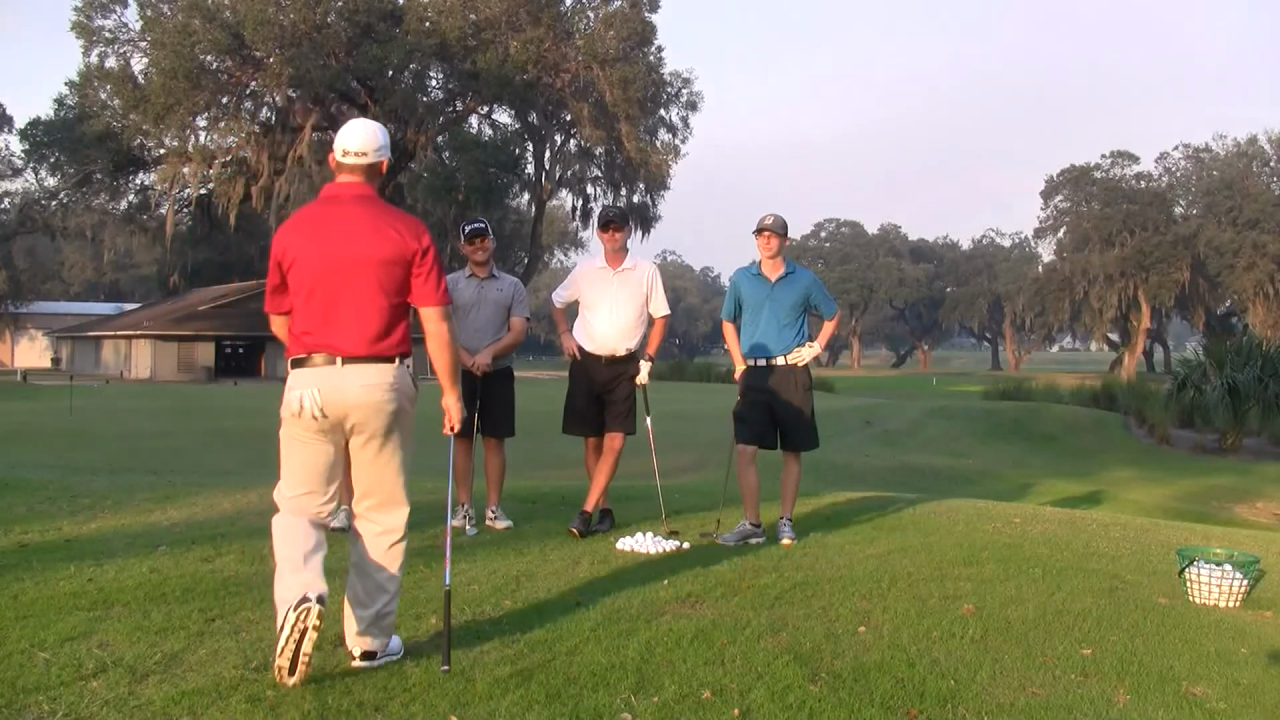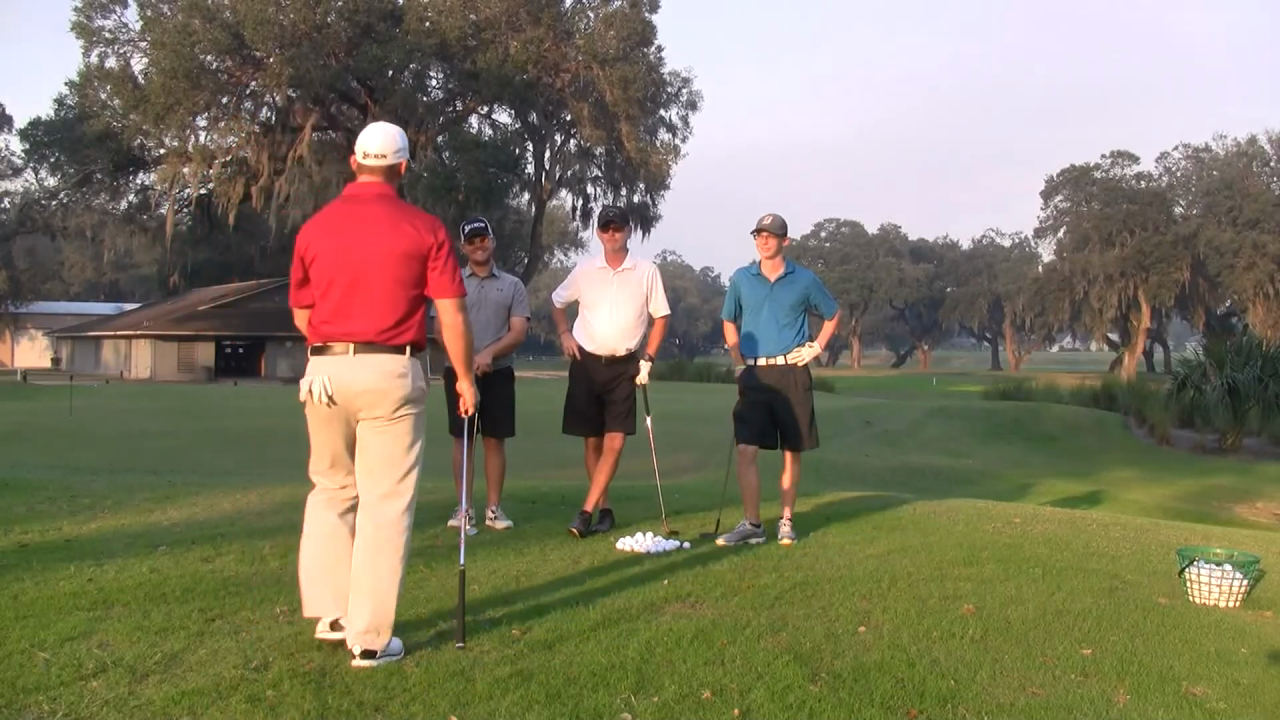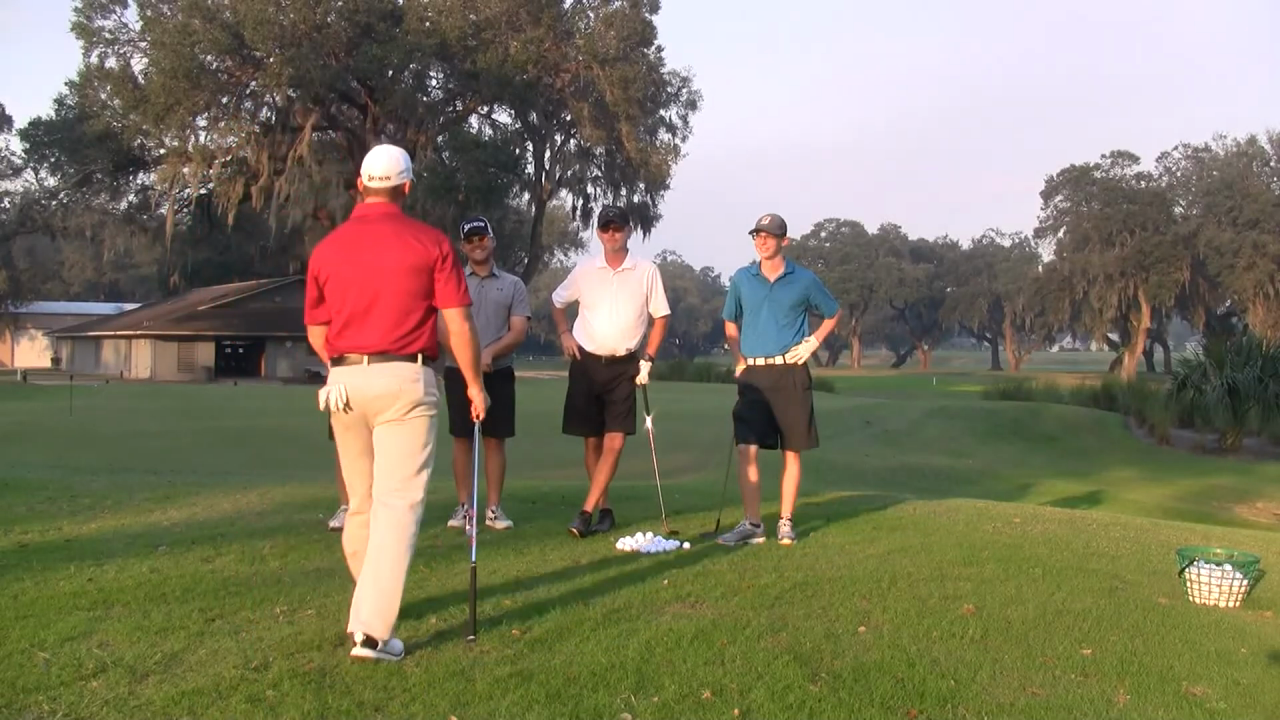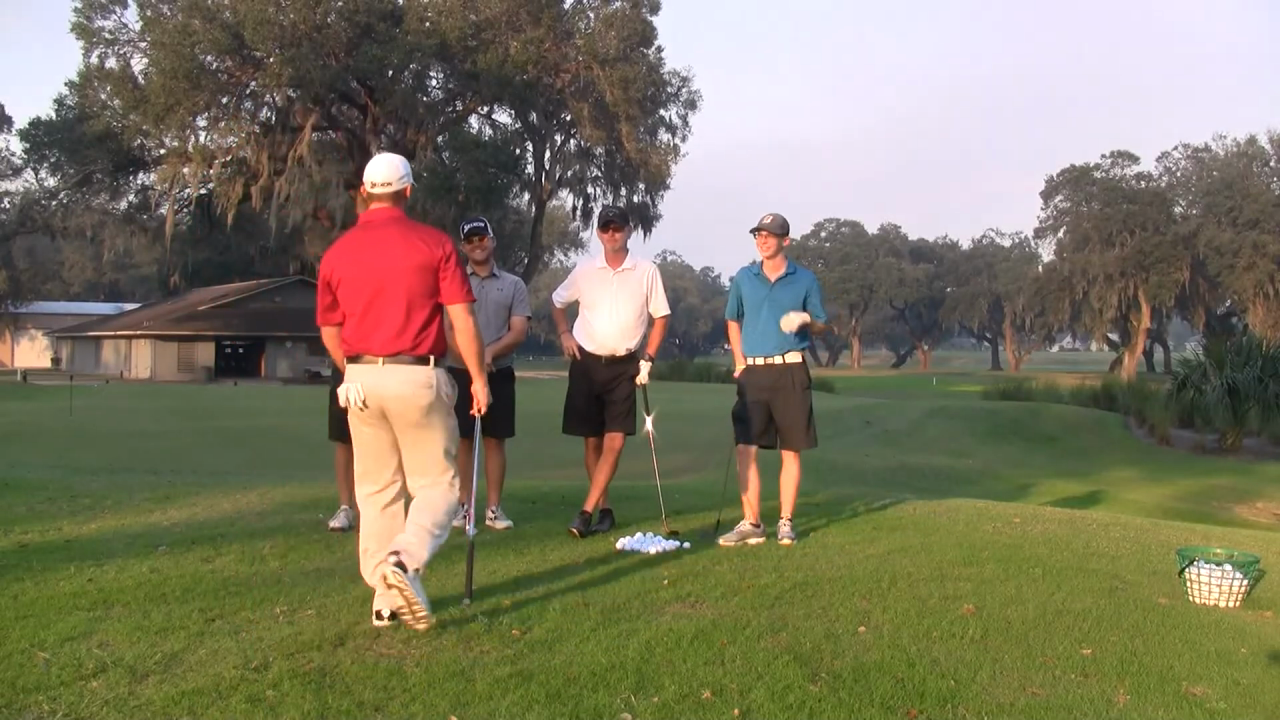
dt=0.2s
person 1, frame 1
left shoulder: (291, 229)
right shoulder: (409, 231)
left elbow: (279, 322)
right elbow: (436, 322)
right wrist: (451, 391)
left hip: (310, 384)
right hip: (380, 383)
left knee: (299, 512)
right knee: (380, 516)
left ankle: (301, 597)
right ankle: (371, 637)
person 1, frame 2
left shoulder: (314, 227)
right shoulder: (425, 228)
left elbow: (302, 314)
right elbow: (452, 313)
right wrist: (465, 377)
left hip: (327, 372)
right hip: (391, 375)
left knee: (330, 497)
right knee: (386, 505)
left ankle: (330, 613)
right ankle: (370, 637)
person 1, frame 3
left shoulder: (326, 249)
right shoulder: (431, 242)
left elbow: (317, 333)
right elbow: (458, 322)
right wrist: (475, 383)
left hip: (347, 382)
right hip: (406, 380)
left knee: (363, 499)
right knee: (399, 503)
left ankle: (374, 611)
right ankle: (370, 626)
person 1, frame 4
left shoulder: (336, 253)
right shoulder: (435, 243)
left elbow: (330, 334)
right elbow: (462, 318)
right wrist: (479, 378)
left hip: (363, 380)
right hip: (419, 378)
left knee: (376, 490)
right knee: (435, 487)
left ankle: (384, 597)
right ankle: (402, 565)
person 2, frame 1
left shoulder: (805, 279)
right shoulder: (741, 279)
left elbow: (832, 315)
right elbow: (728, 322)
left wrist: (817, 347)
right wrist: (739, 363)
left hip: (792, 373)
right hip: (754, 374)
left knee: (793, 453)
right knee: (745, 451)
left ankle: (786, 522)
right ankle: (752, 523)
person 2, frame 2
left shoulder: (804, 280)
right shoulder: (741, 279)
left elbow: (833, 315)
right elbow: (729, 322)
left wrist: (817, 347)
right wrist: (739, 362)
left hip: (791, 373)
right hip: (754, 374)
left knee: (792, 452)
right knee: (746, 451)
left ankle: (786, 522)
right ankle: (752, 524)
person 2, frame 3
left shoulder: (805, 280)
right shoulder: (741, 278)
left elbow: (832, 315)
right elbow: (731, 322)
left wrist: (815, 340)
right wrist: (740, 362)
left hip: (790, 372)
right hip: (754, 373)
left knee: (791, 452)
right knee: (746, 450)
left ankle: (786, 522)
right ankle: (752, 524)
person 2, frame 4
left shoulder: (804, 279)
right shoulder: (743, 278)
left elbow: (821, 327)
right elbow: (733, 321)
left wrist: (803, 319)
right wrist: (739, 362)
left hip: (790, 372)
right hip: (753, 372)
left knee: (790, 452)
right knee: (745, 450)
left ankle: (786, 522)
right ankle: (752, 523)
person 3, frame 1
left shoulder: (646, 272)
right shoulder: (584, 270)
left elbow: (660, 317)
right elbow: (557, 302)
left wrist: (647, 359)
right wrist: (564, 333)
left hip: (623, 365)
right hip: (586, 363)
left knee: (615, 441)
right knee: (592, 440)
left ankle: (586, 511)
right ankle: (603, 507)
person 3, frame 2
left shoulder: (647, 272)
right shoulder: (584, 270)
left elbow: (660, 317)
right elbow: (557, 302)
left wrist: (647, 359)
right wrist: (564, 333)
left hip: (623, 365)
right hip: (586, 363)
left knee: (615, 441)
right knee: (592, 441)
left ankle: (586, 511)
right ankle: (603, 508)
person 3, frame 3
left shoulder: (646, 272)
right shoulder: (584, 270)
left elbow: (660, 317)
right elbow: (557, 302)
left wrist: (647, 359)
right wrist: (564, 333)
left hip: (623, 365)
right hip: (586, 363)
left knee: (615, 441)
right knee: (592, 441)
left ankle: (587, 511)
right ankle: (603, 508)
person 3, frame 4
left shoulder: (647, 271)
right shoulder: (584, 270)
left elbow: (660, 317)
right elbow: (557, 302)
left wrist: (647, 359)
right wrist: (564, 333)
left hip: (624, 365)
right hip: (586, 363)
left knee: (615, 440)
right knee: (592, 440)
left ankle: (587, 511)
right ankle: (603, 507)
person 4, frame 1
left shoulder: (513, 286)
right shoulder: (450, 284)
left elbow: (519, 331)
left wrist: (490, 353)
right wrist: (469, 361)
left hip: (499, 372)
right hip: (460, 372)
left knee: (495, 440)
right knee: (462, 439)
left ankle: (494, 508)
right ankle: (464, 507)
person 4, frame 2
left shoulder: (513, 285)
left elbow: (519, 331)
right elbow: (441, 329)
left wrist: (488, 353)
left hip: (498, 372)
right hip: (458, 371)
left knee: (494, 440)
right knee: (461, 439)
left ankle: (493, 508)
right ankle: (463, 507)
person 4, frame 3
left shoulder: (513, 285)
left elbow: (519, 331)
left wrist: (489, 353)
left hip: (499, 372)
right hip: (459, 371)
left knee: (495, 440)
right knee: (462, 439)
left ankle: (493, 508)
right ankle: (464, 506)
person 4, frame 4
left shoulder: (514, 285)
left elbow: (519, 331)
left wrist: (489, 353)
left hip: (499, 372)
right hip: (459, 372)
left knee: (495, 440)
right knee: (462, 440)
left ankle: (493, 508)
right ankle: (463, 506)
